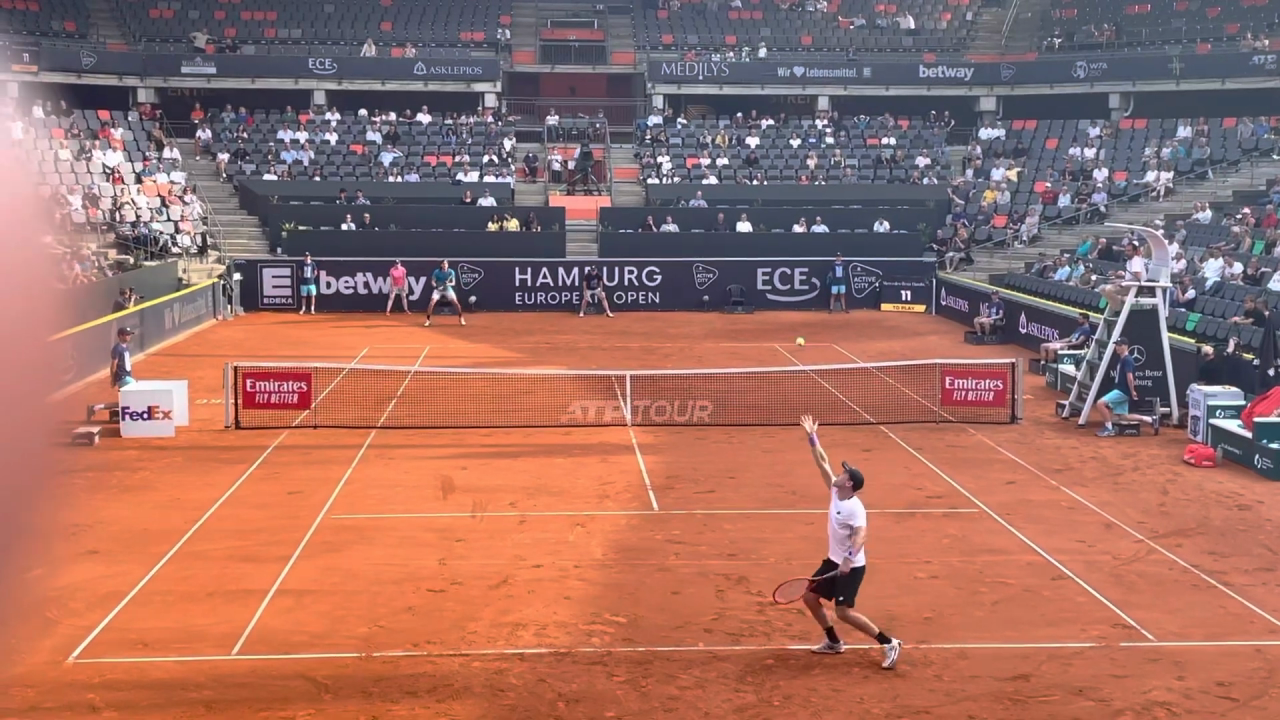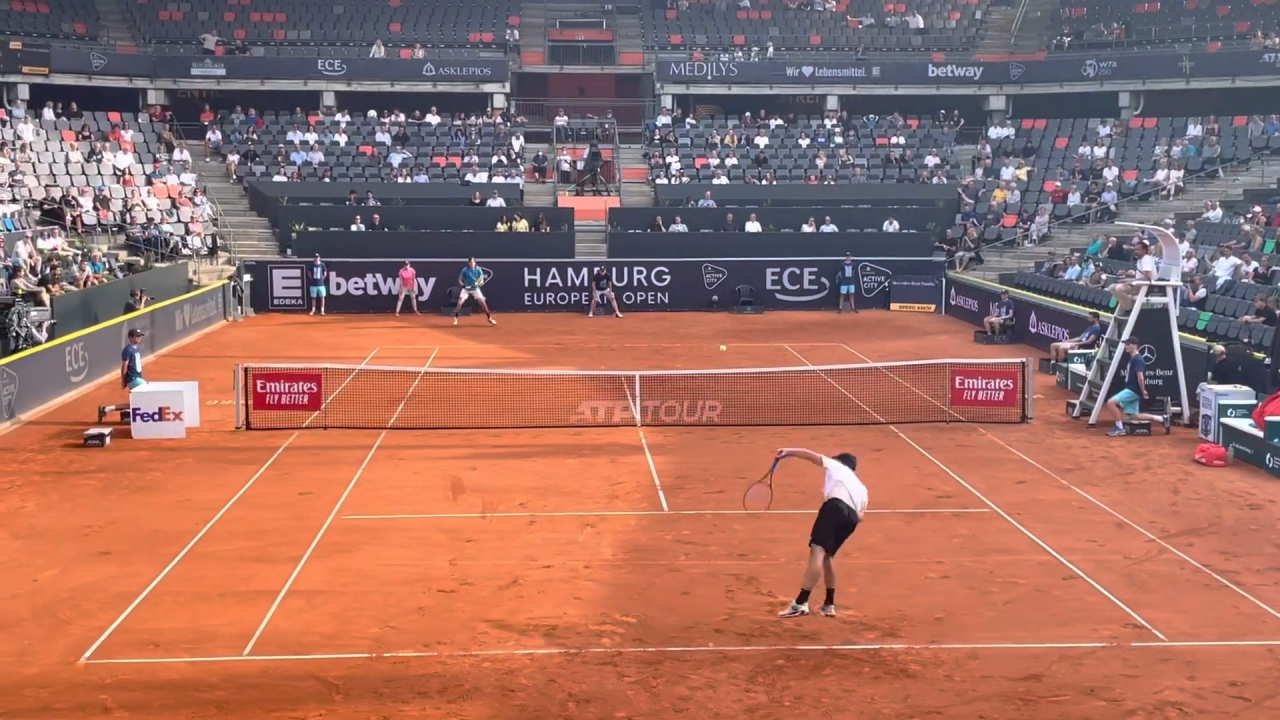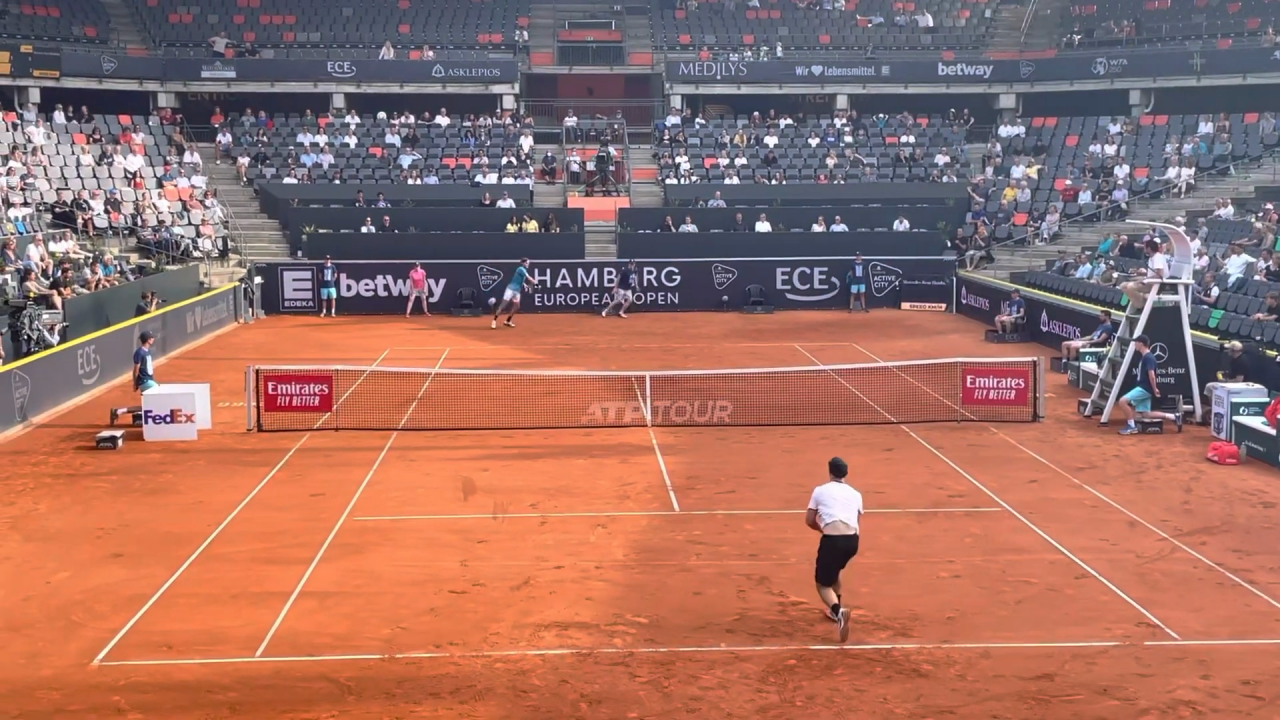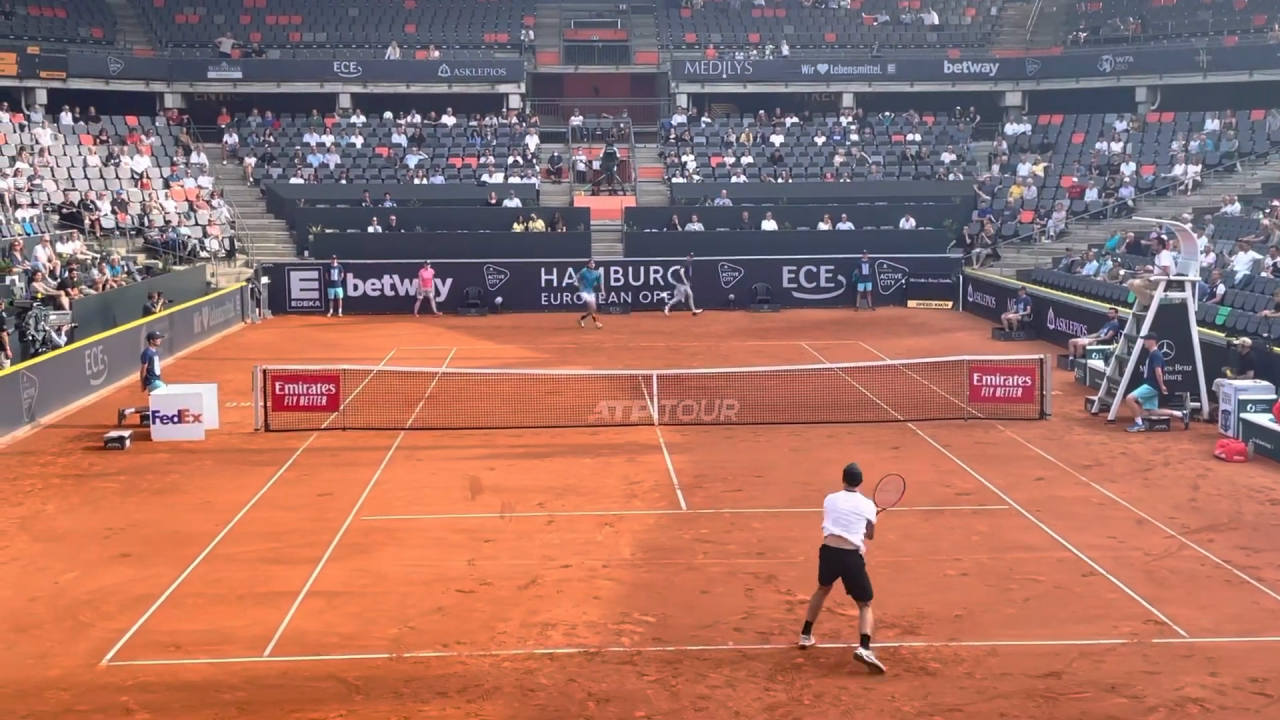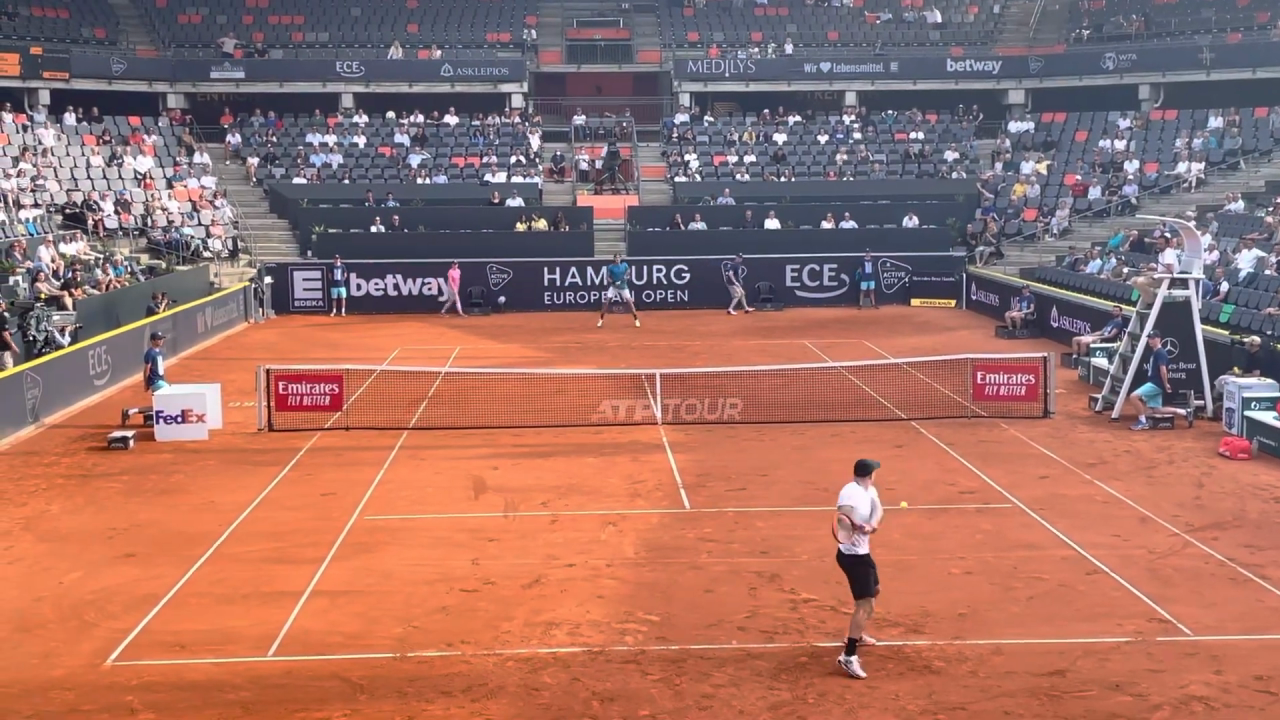
dt=0.7s
person 1, frame 1
left shoulder: (855, 509)
right shoulder: (836, 492)
left elbow: (861, 538)
right elbow: (822, 463)
left wrist: (848, 560)
right wrist: (811, 435)
left hip: (851, 566)
right hip: (833, 561)
left knee: (844, 612)
right knee: (810, 597)
left ankle: (888, 643)
right ankle: (834, 642)
person 1, frame 2
left shoulder: (835, 465)
right shoulder: (861, 487)
left elbow: (812, 455)
right elbow: (860, 516)
left wrist: (788, 452)
left hip: (835, 508)
right hip: (850, 517)
left knee: (817, 553)
right knee: (826, 554)
left ankle: (801, 603)
right ankle: (829, 604)
person 1, frame 3
left shoulder: (820, 490)
right shoulder: (856, 494)
left elbow: (809, 521)
left hip: (832, 540)
right hip: (852, 540)
left knee: (824, 587)
right knee: (834, 570)
left ankle: (838, 612)
right ankle: (836, 609)
person 1, frame 4
left shoulder: (830, 500)
right shoulder: (868, 505)
right elbow: (870, 535)
left hip: (829, 552)
right hip: (852, 556)
left knee: (822, 590)
right knee: (865, 606)
left ankle: (806, 636)
right ankle: (865, 649)
person 1, frame 5
left shoulder: (871, 492)
right shoulder: (850, 492)
left elbow: (878, 514)
right elbow: (843, 515)
left wrist: (872, 525)
right wrist: (855, 524)
left hip: (861, 552)
right hip: (853, 555)
left knee: (874, 591)
right knee: (866, 605)
left ankle: (857, 634)
right ankle: (849, 657)
